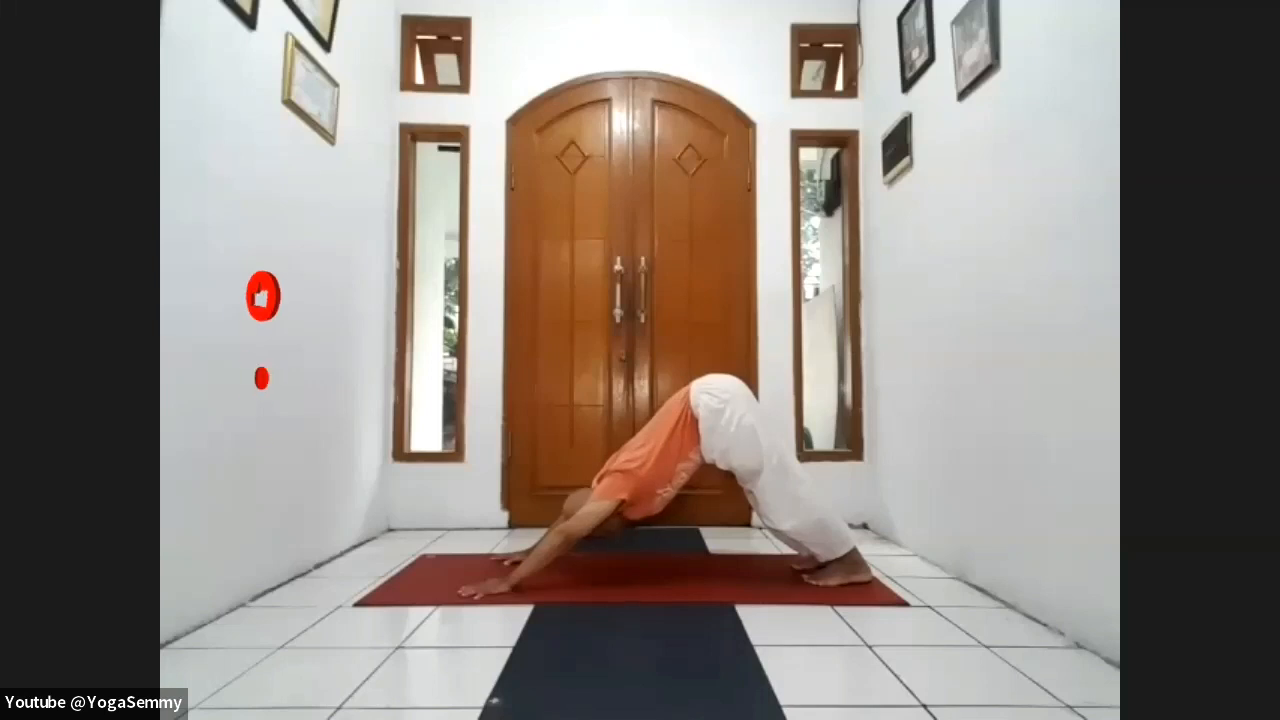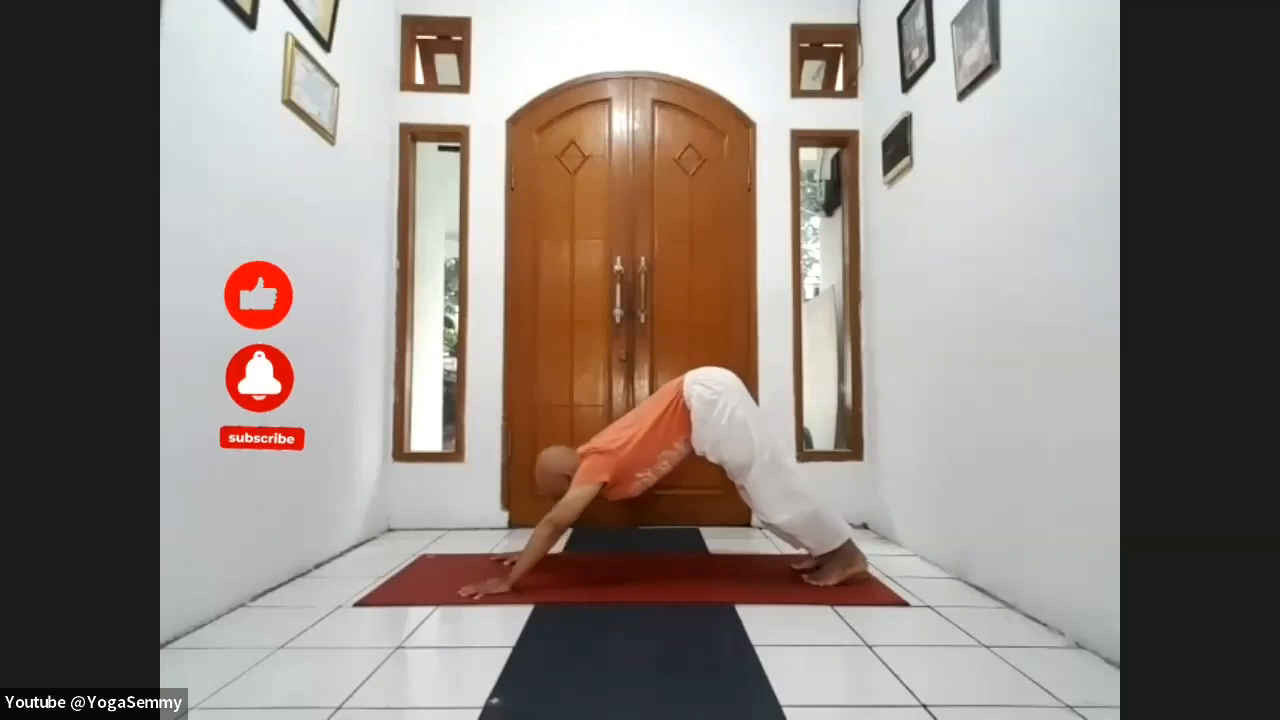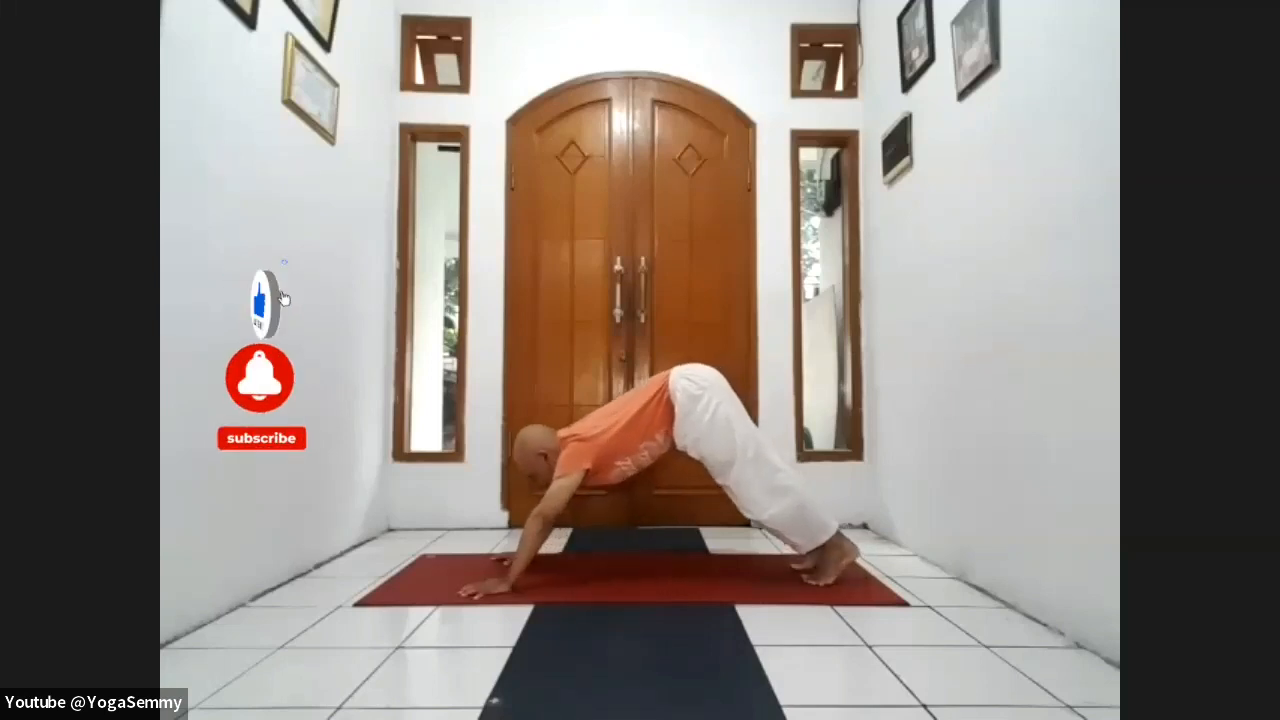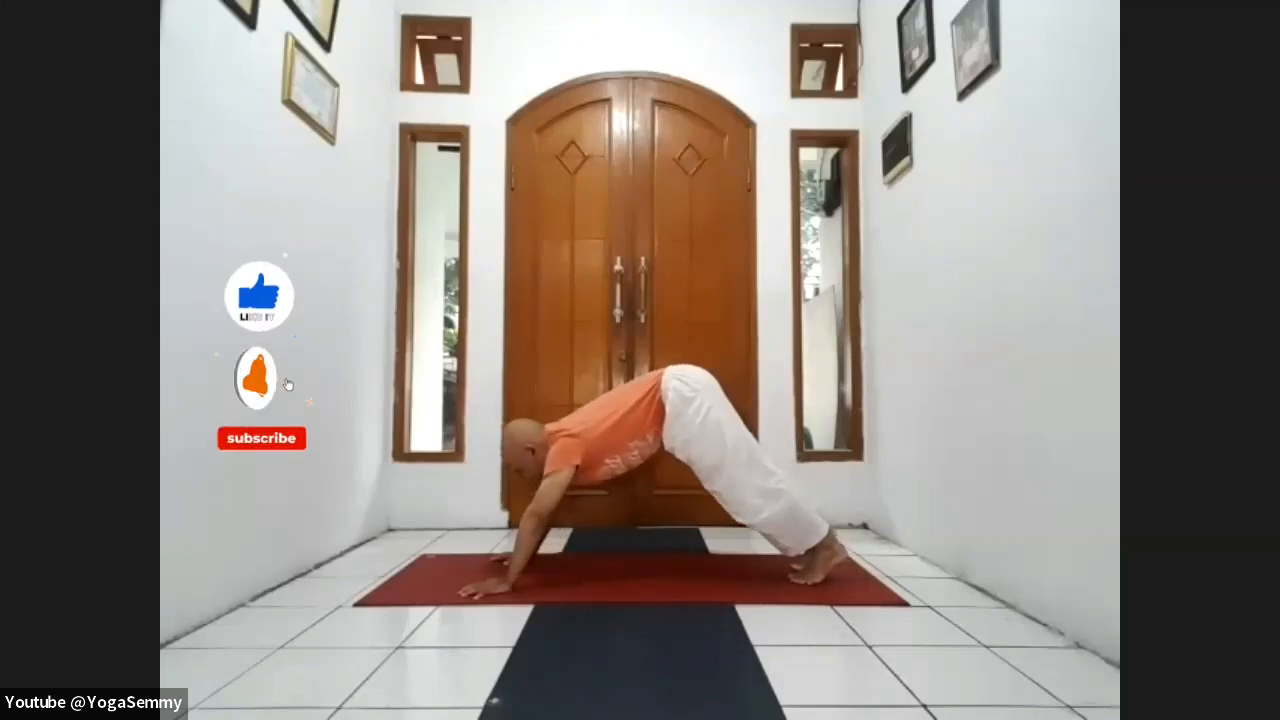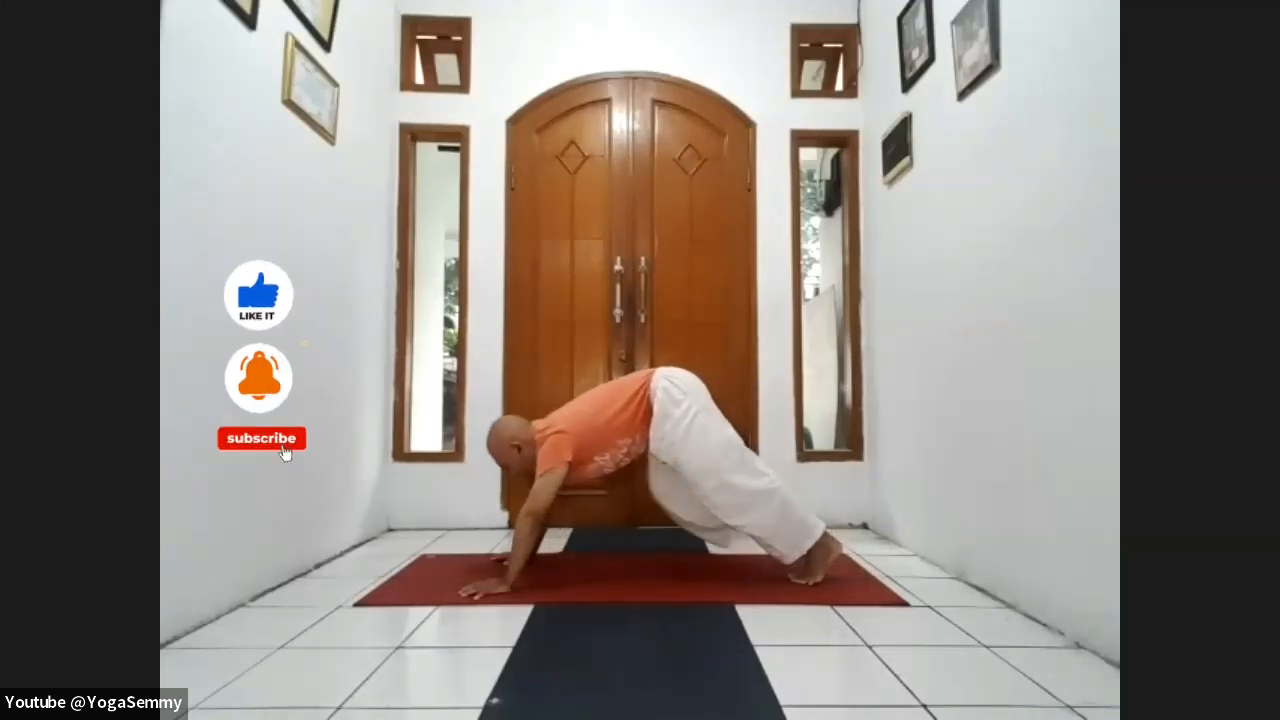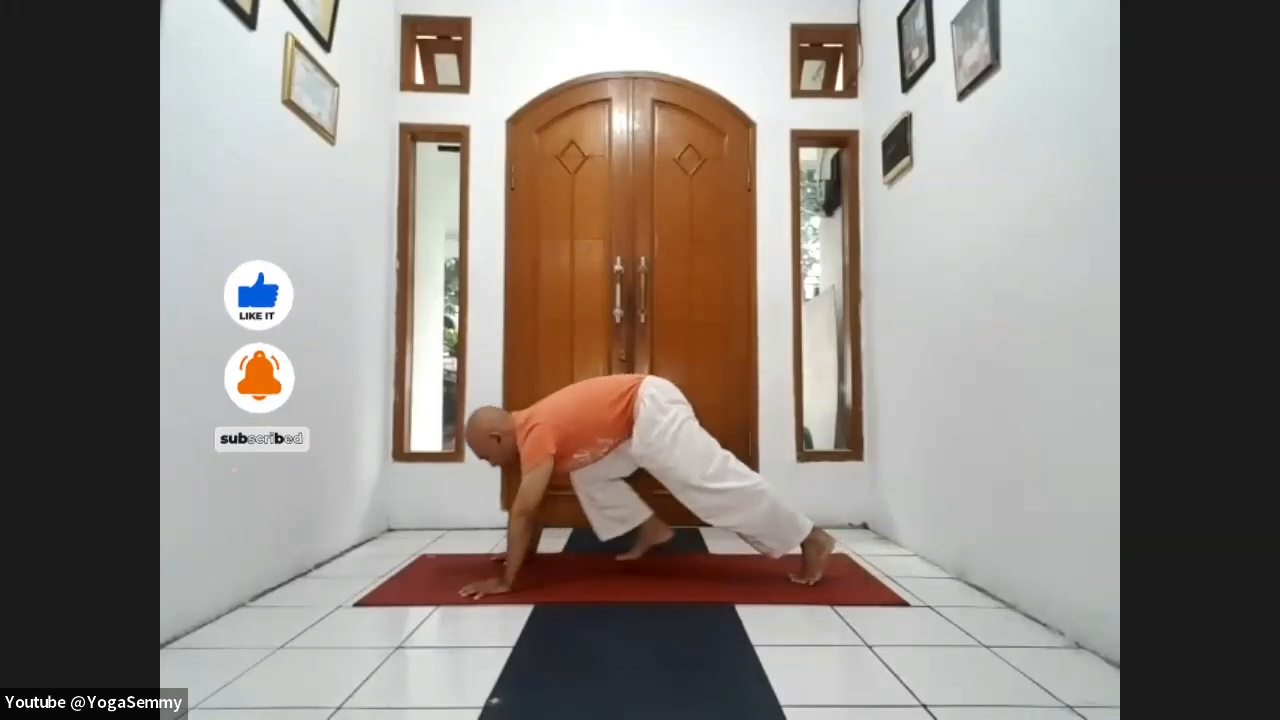
dt=0.7s
person 1, frame 1
left shoulder: (617, 487)
right shoulder: (612, 485)
left elbow: (567, 532)
right elbow: (567, 523)
left wrist: (510, 580)
right wrist: (533, 552)
left hip: (714, 406)
right hip: (713, 400)
left knee: (775, 485)
right knee: (770, 483)
left ankle: (848, 561)
right ankle: (827, 551)
person 1, frame 2
left shoulder: (595, 465)
right shoulder: (588, 460)
left elbow: (555, 522)
right elbow: (558, 521)
left wrist: (509, 580)
right wrist: (529, 555)
left hip: (707, 399)
right hip: (704, 396)
left knee: (770, 479)
right knee: (763, 478)
left ankle: (845, 554)
right ankle: (826, 549)
person 1, frame 3
left shoulder: (574, 453)
right shoulder: (570, 446)
left elbow: (542, 516)
right elbow: (548, 515)
left wrist: (507, 580)
right wrist: (524, 555)
left hip: (691, 395)
right hip: (688, 393)
left knee: (755, 477)
right knee: (751, 475)
left ankle: (833, 544)
right ankle: (820, 545)
person 1, frame 4
left shoulder: (563, 447)
right shoulder: (559, 440)
left elbow: (536, 514)
right elbow: (543, 513)
left wrist: (507, 579)
right wrist: (525, 556)
left hip: (681, 396)
right hip: (678, 394)
left knee: (742, 481)
right knee: (739, 480)
left ankle: (822, 545)
right ankle: (809, 542)
person 1, frame 5
left shoulder: (553, 442)
right shoulder: (548, 436)
left elbow: (531, 514)
right elbow: (539, 513)
left wrist: (506, 580)
right wrist: (524, 555)
left hip: (669, 398)
right hip: (666, 399)
left knee: (729, 480)
right knee: (671, 489)
left ankle: (818, 544)
person 1, frame 6
left shoulder: (534, 434)
right shoulder: (529, 428)
left elbow: (522, 511)
right elbow: (530, 508)
left wrist: (505, 580)
right wrist: (525, 552)
left hip: (651, 408)
right hip: (638, 413)
left knee: (713, 481)
right knee: (588, 475)
left ankle: (810, 539)
right ankle: (651, 529)
